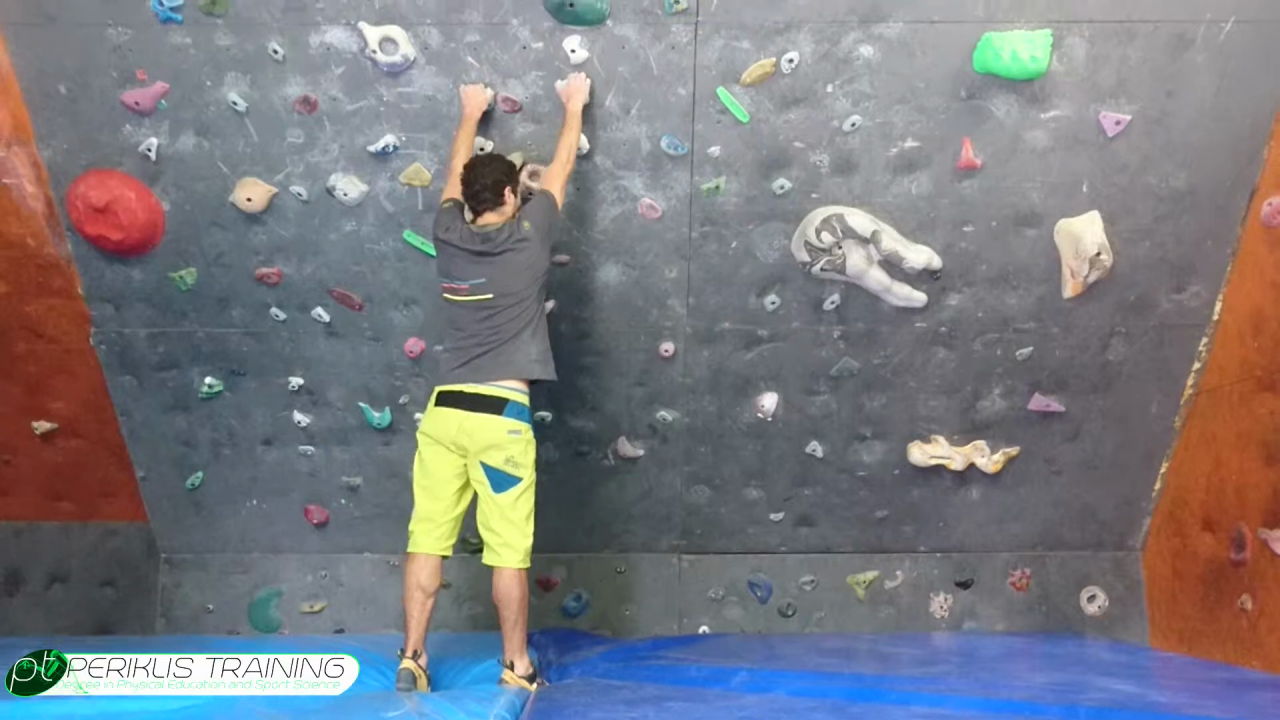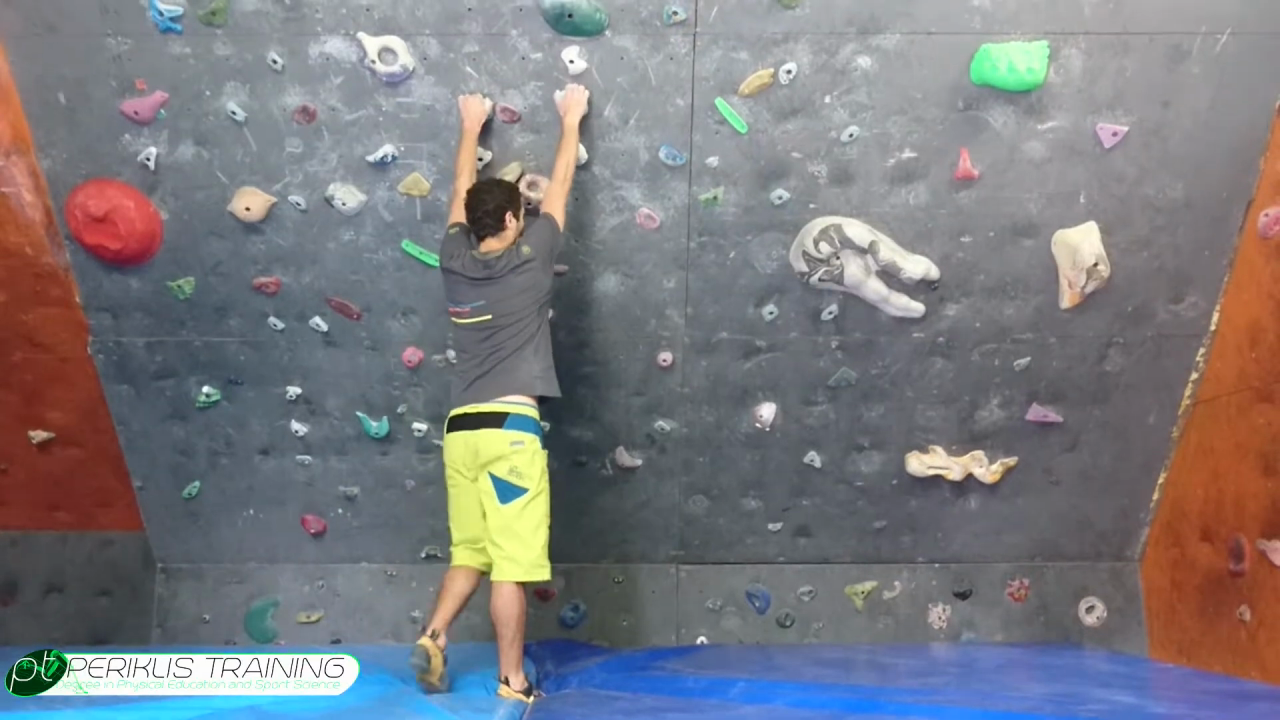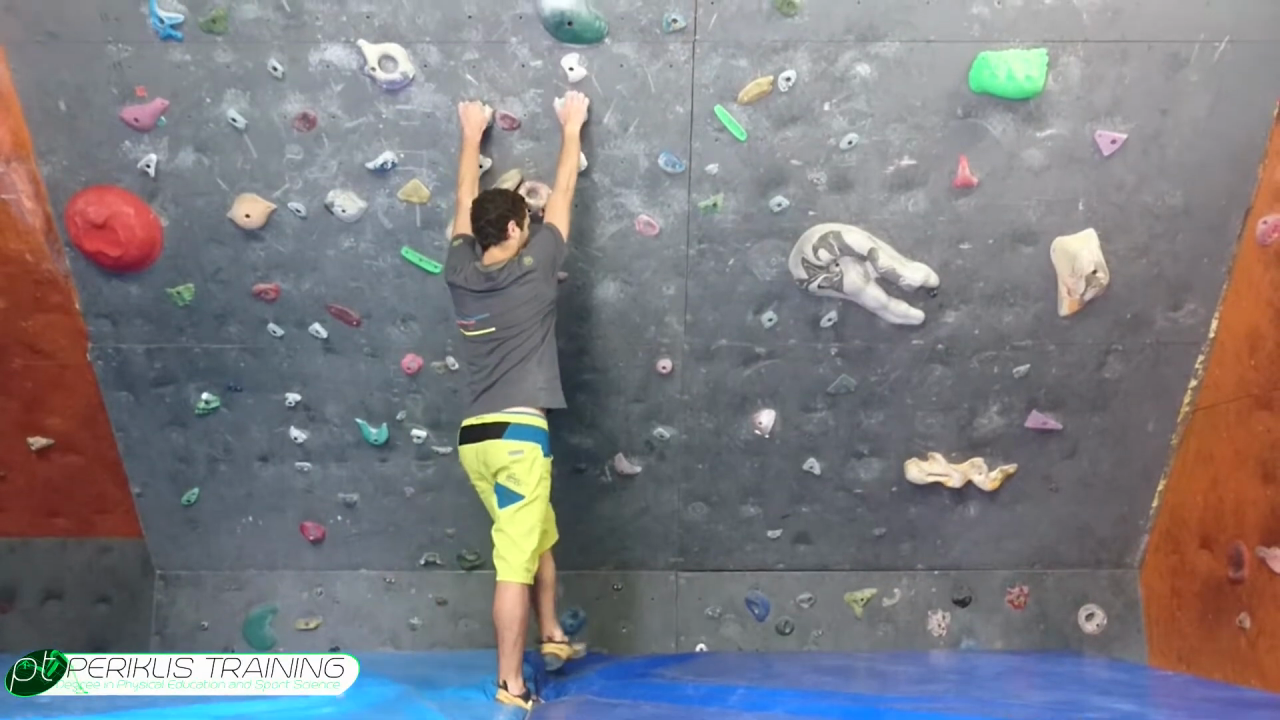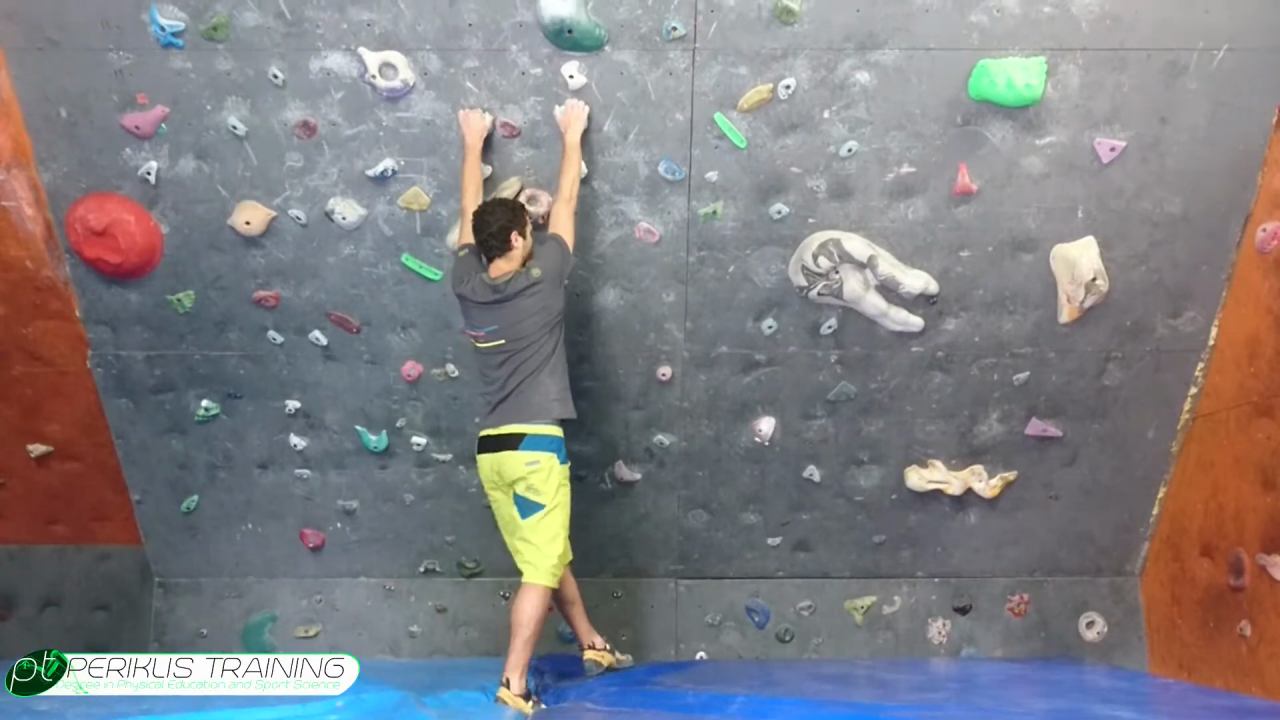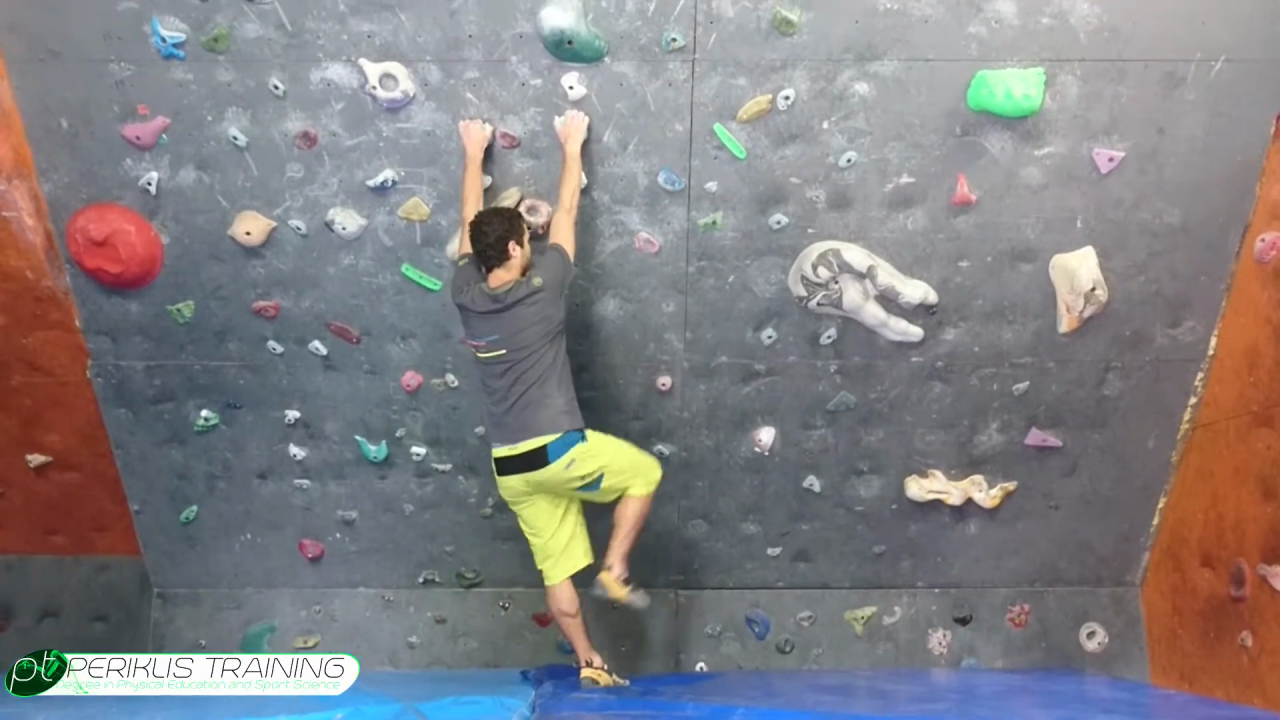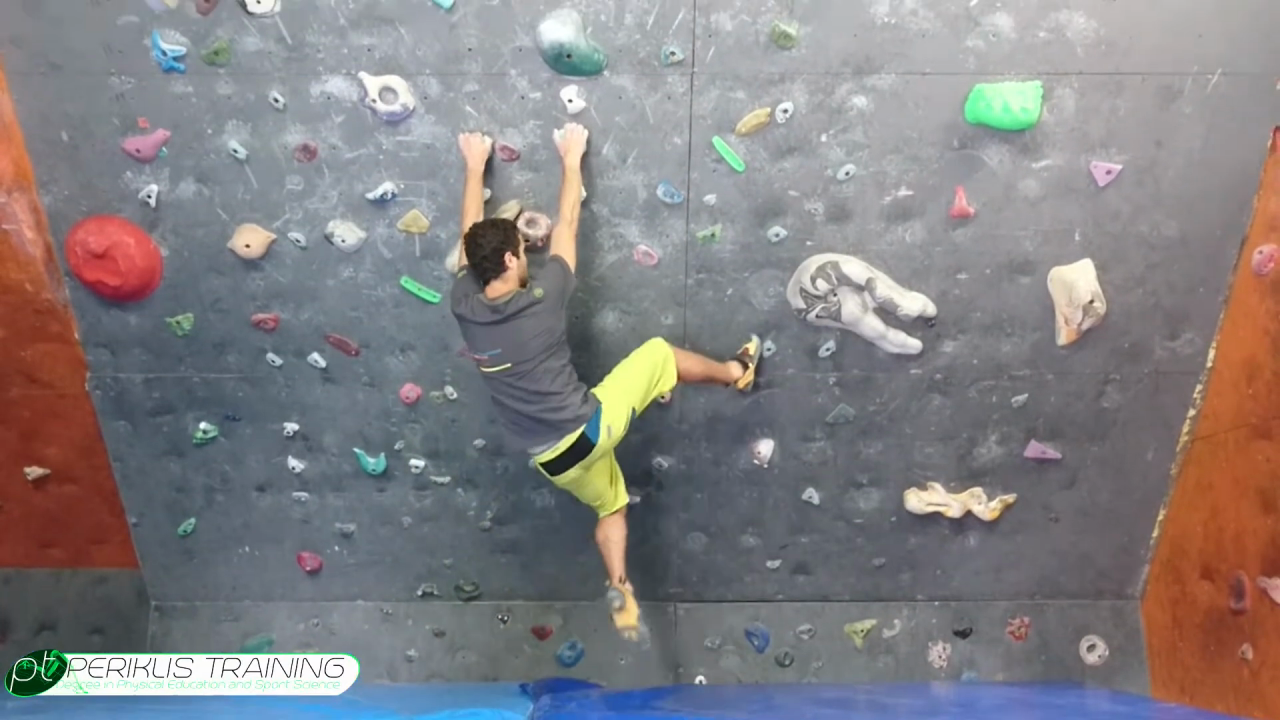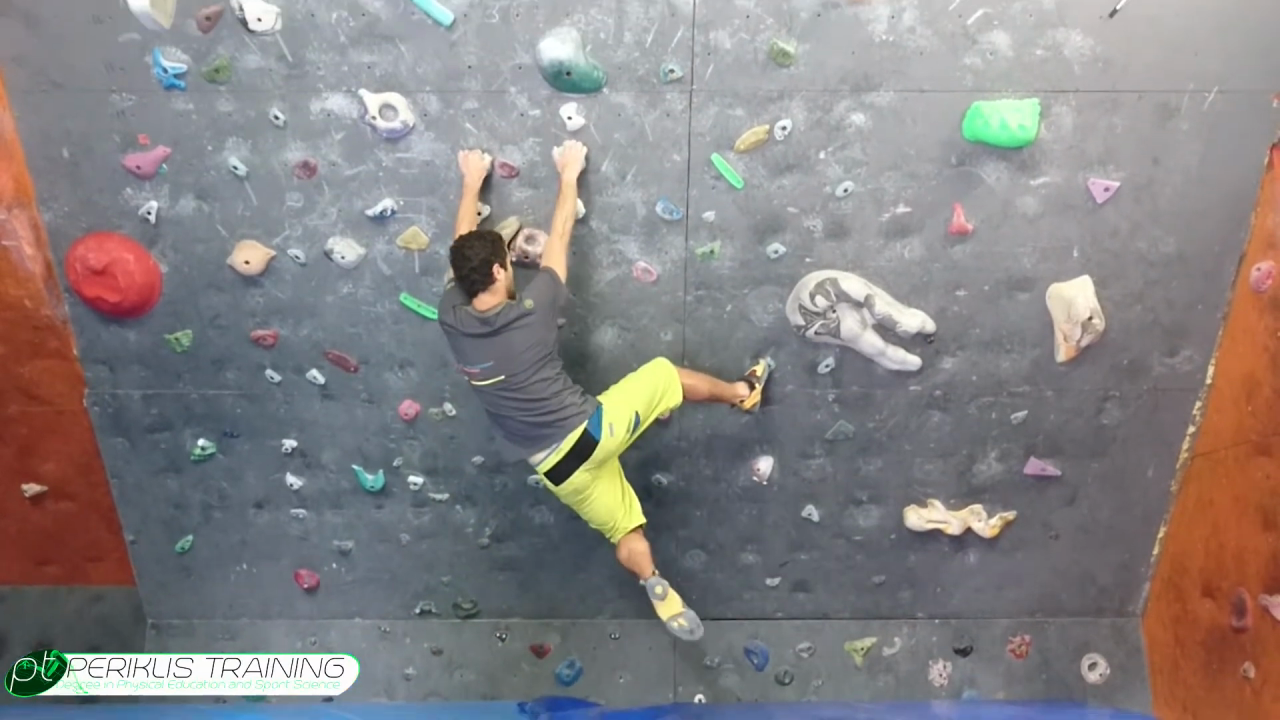
dt=0.4s
person 1, frame 1
left shoulder: (448, 237)
right shoulder: (527, 236)
left elbow: (456, 174)
right elbow: (561, 169)
left wrist: (471, 113)
right wrist: (574, 106)
left hip: (444, 410)
right hip: (501, 412)
left knee: (427, 538)
right knee: (509, 548)
left ankle: (410, 659)
right ankle: (516, 665)
person 1, frame 2
left shoulder: (454, 260)
right shoulder: (529, 259)
left elbow: (462, 194)
right elbow: (560, 186)
left wrist: (471, 128)
right wrist: (571, 121)
left hip: (459, 429)
right hip: (511, 427)
left knee: (471, 551)
right knee: (513, 562)
left ankle: (432, 638)
right ankle: (511, 679)
person 1, frame 3
left shoulder: (459, 272)
right shoulder: (534, 269)
left elbow: (466, 203)
right elbow: (562, 197)
left wrist: (472, 134)
right wrist: (571, 129)
left hip: (473, 437)
right hip: (519, 434)
left knee: (540, 538)
right knee: (515, 563)
left ankle: (552, 639)
right ankle: (510, 685)
person 1, frame 4
left shoulder: (466, 284)
right shoulder: (542, 280)
left elbow: (470, 212)
right elbow: (565, 205)
left wrist: (473, 142)
right wrist: (572, 136)
left hip: (490, 449)
right hip: (534, 446)
left knee: (553, 556)
right knee: (540, 571)
left ankle: (592, 645)
person 1, frame 5
left shoulder: (466, 294)
right shoulder: (542, 289)
left elbow: (471, 224)
right elbow: (566, 214)
left wrist: (474, 153)
right wrist: (572, 147)
left hip: (508, 464)
right hip: (557, 448)
left knee: (559, 565)
right knee: (644, 474)
left ankle: (590, 662)
right ankle: (615, 571)
person 1, frame 6
left shoulder: (464, 305)
right shoulder: (542, 300)
left elbow: (471, 233)
right elbow: (567, 226)
left wrist: (475, 165)
right wrist: (571, 158)
left hip: (551, 456)
right hip: (589, 426)
left knee: (610, 506)
right knee: (660, 353)
left ankle: (619, 588)
right ankle: (734, 371)
person 1, frame 7
left shoulder: (451, 318)
right shoulder: (532, 311)
left elbow: (464, 249)
right elbow: (559, 239)
left wrist: (472, 181)
right wrist: (569, 175)
left hip: (557, 468)
right hip: (592, 428)
left knee: (624, 528)
right knee: (665, 374)
left ankle: (651, 580)
right ankle: (740, 392)
